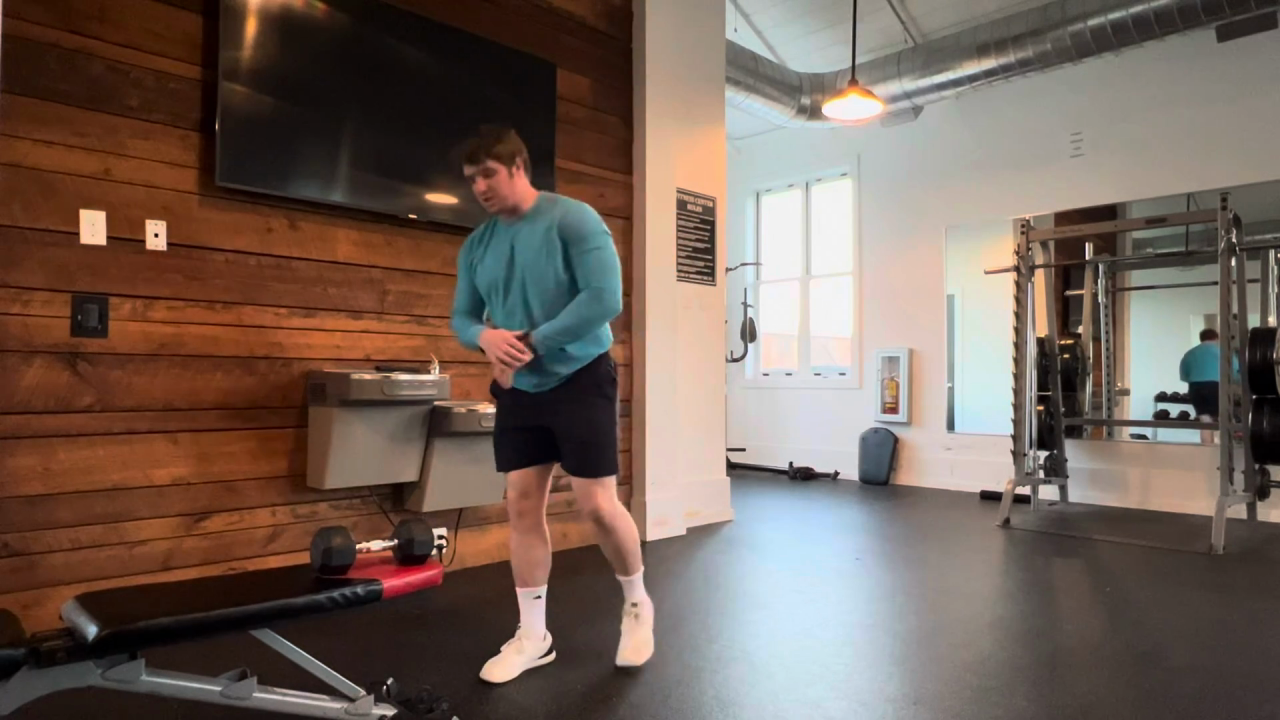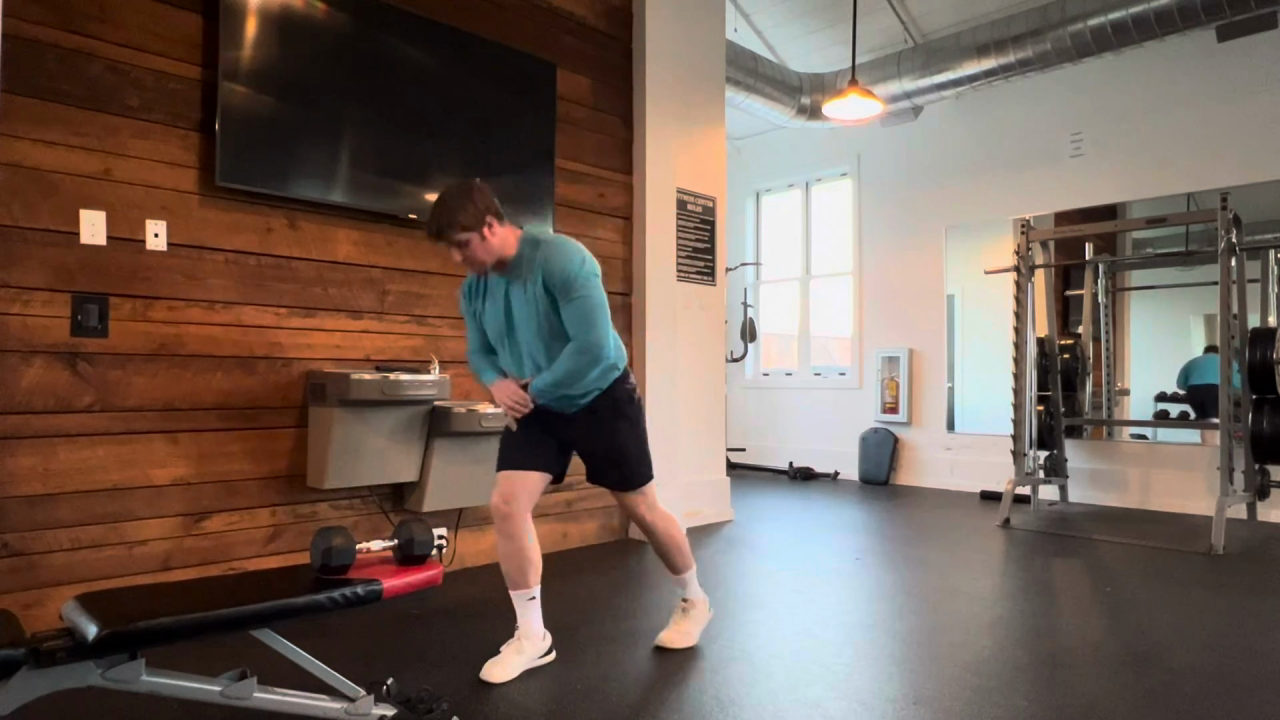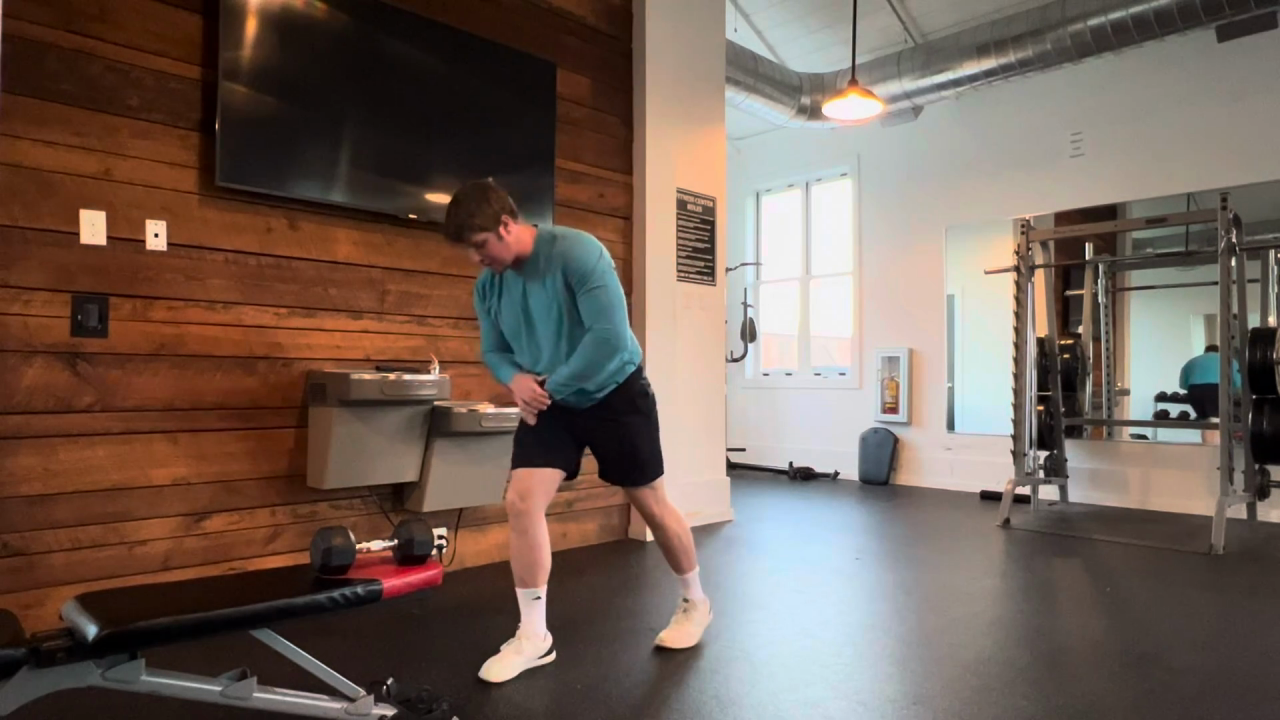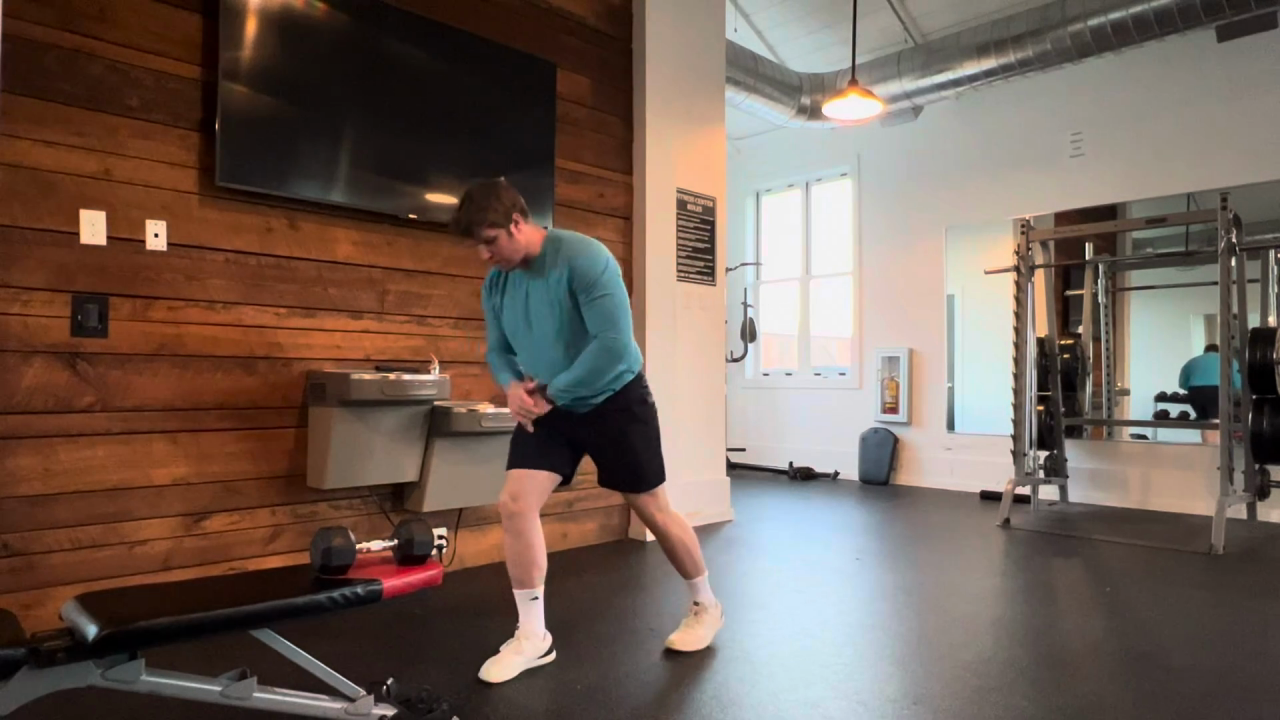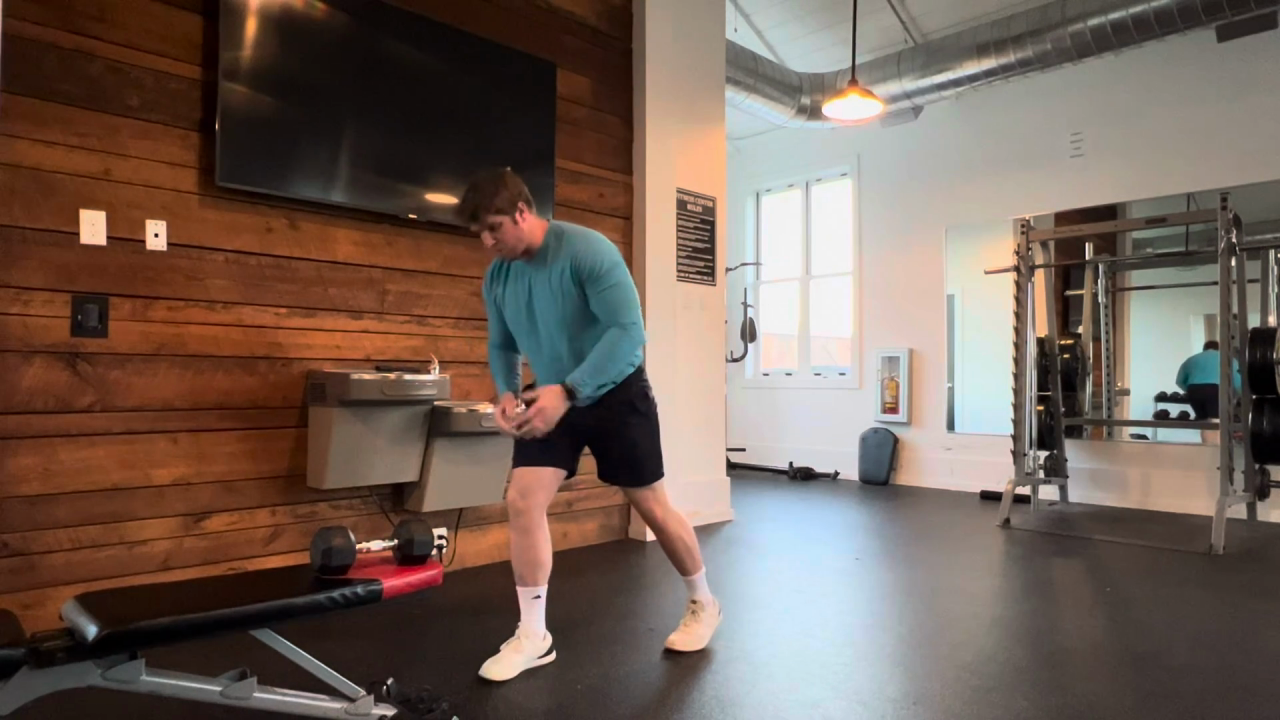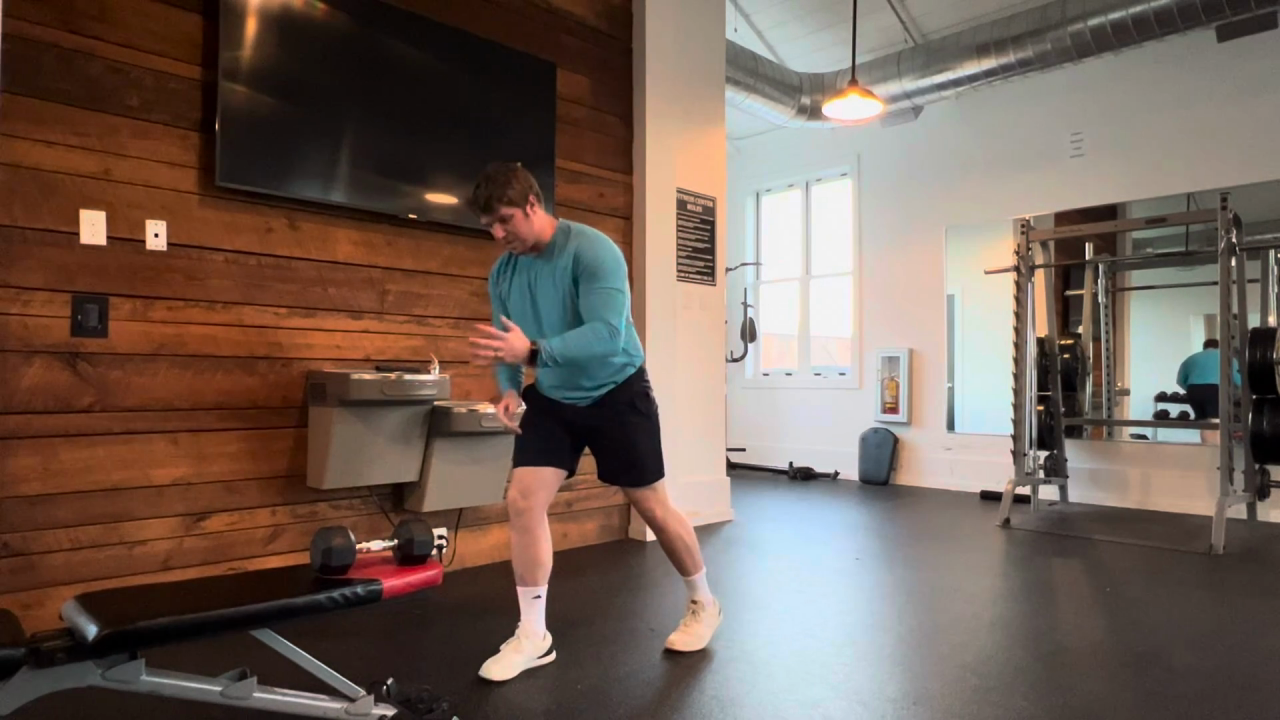
dt=0.5s
person 1, frame 1
left shoulder: (573, 219)
right shoulder: (476, 245)
left elbow: (605, 298)
right elbow: (461, 316)
left wrist: (532, 342)
right wrist: (485, 336)
left hip: (580, 378)
right hip: (519, 388)
left knee: (596, 503)
right knee: (522, 506)
left ankle: (636, 604)
right ankle: (532, 635)
person 1, frame 2
left shoulder: (561, 259)
right shoulder: (474, 289)
left elbow: (593, 346)
right elbow: (480, 352)
left wrist: (533, 390)
right wrist: (498, 383)
left hip: (602, 397)
right hip: (538, 409)
left knee: (641, 508)
right knee: (506, 507)
left ankle: (693, 601)
right ankle: (531, 637)
person 1, frame 3
left shoulder: (576, 252)
right shoulder: (488, 285)
left elbow: (612, 336)
right elbow: (493, 350)
left wrist: (552, 386)
right wrist: (516, 378)
left hip: (615, 392)
right hip: (550, 404)
left knee: (650, 504)
right knee: (521, 503)
left ankle: (695, 602)
right ankle: (533, 636)
person 1, frame 4
left shoulder: (583, 258)
right shoulder: (496, 284)
left elbow: (616, 344)
right elbow: (498, 349)
left wrist: (548, 395)
right wrist: (512, 383)
left hip: (616, 400)
right hip: (550, 407)
left knee: (653, 511)
right knee: (514, 505)
left ankle: (706, 605)
right ankle: (532, 637)
person 1, frame 5
left shoulder: (587, 250)
right shoulder: (497, 277)
left elbow: (627, 329)
right elbow: (501, 346)
left wrist: (569, 392)
right wrist: (506, 391)
left hip: (617, 394)
right hip: (551, 399)
left knee: (652, 507)
right knee: (522, 503)
left ankle: (703, 604)
right ankle: (533, 636)
person 1, frame 6
left shoulder: (591, 250)
right shoulder: (503, 272)
left elbow: (607, 334)
right elbow: (503, 344)
left wrist: (532, 351)
right wrist: (509, 387)
left hip: (617, 393)
right hip: (552, 400)
left knee: (652, 506)
right knee: (522, 502)
left ankle: (703, 604)
right ankle: (532, 636)
